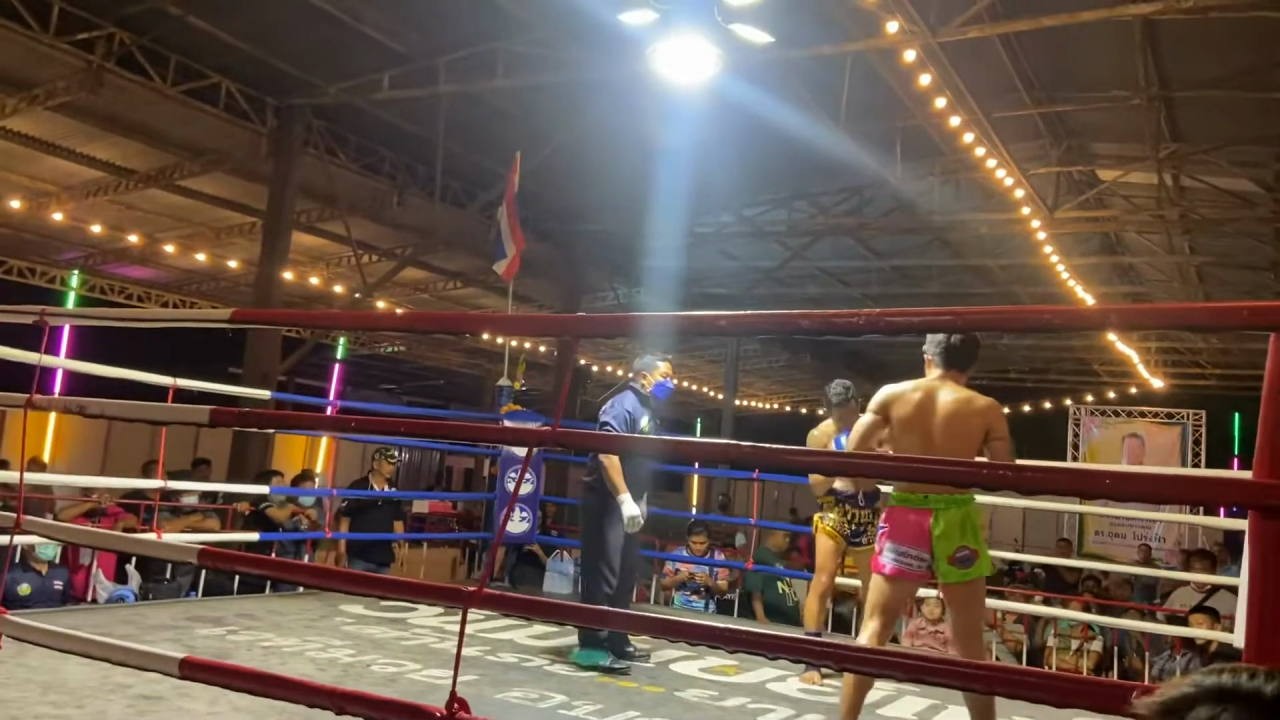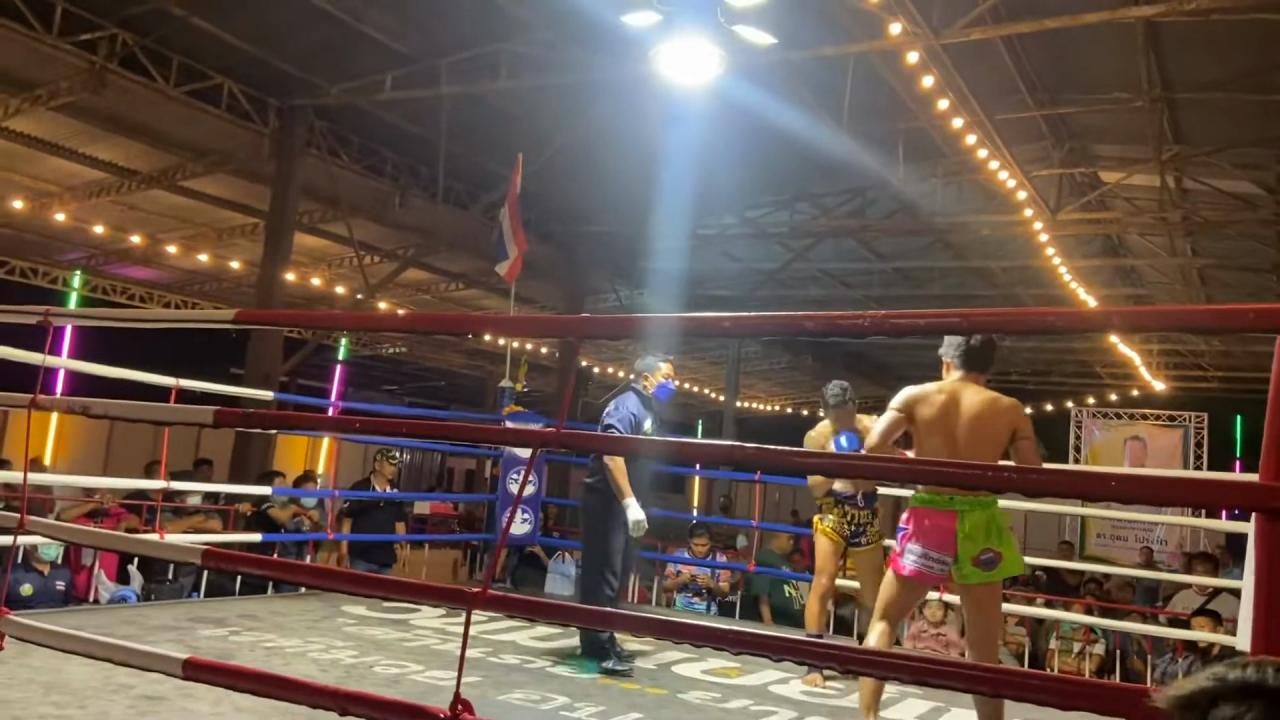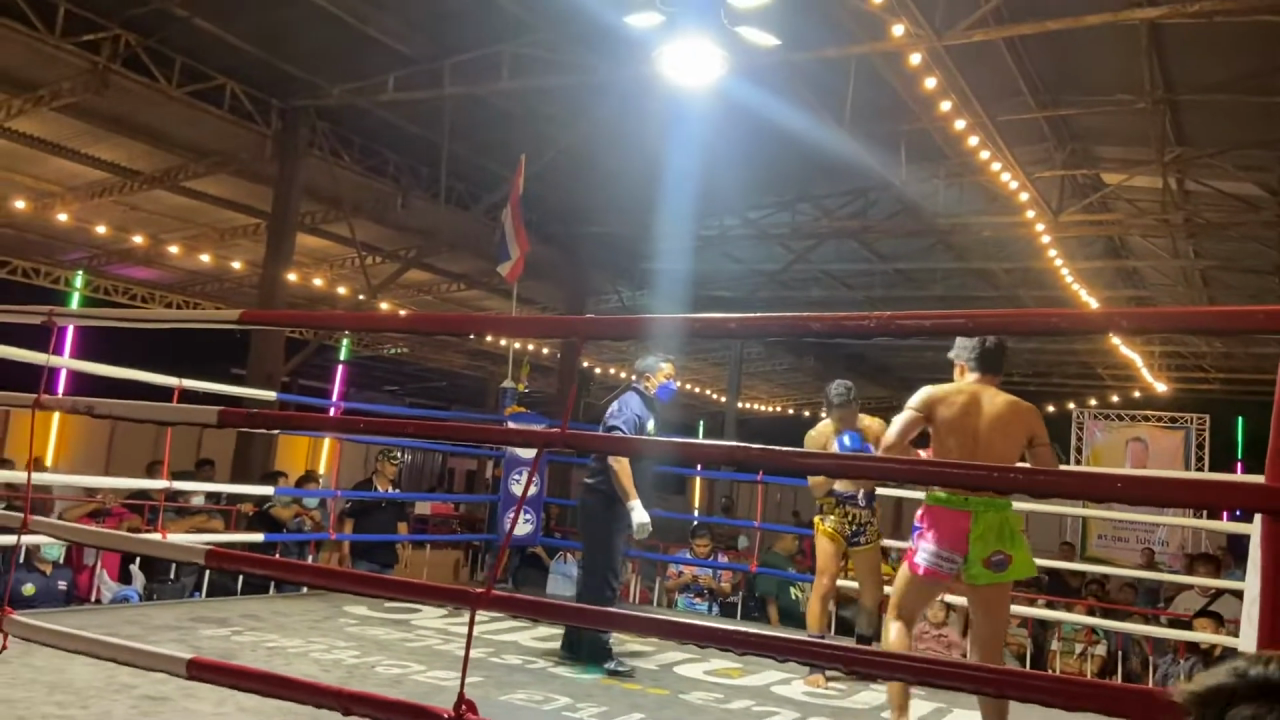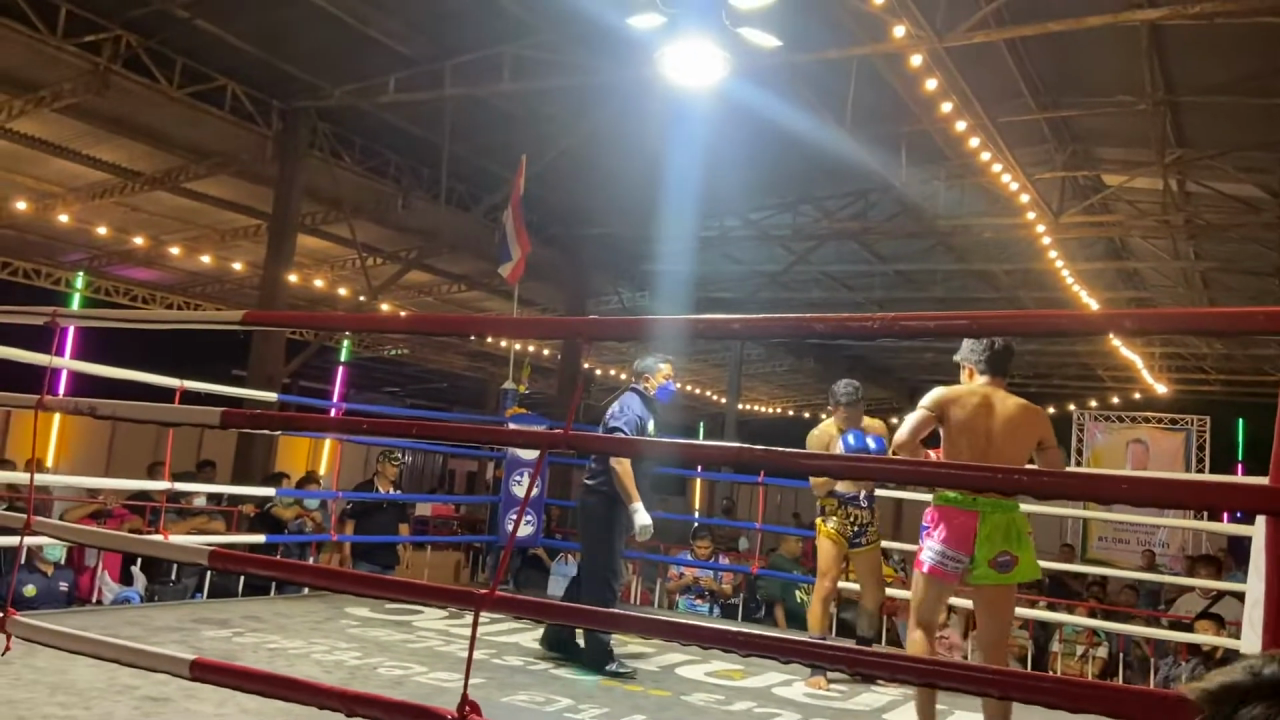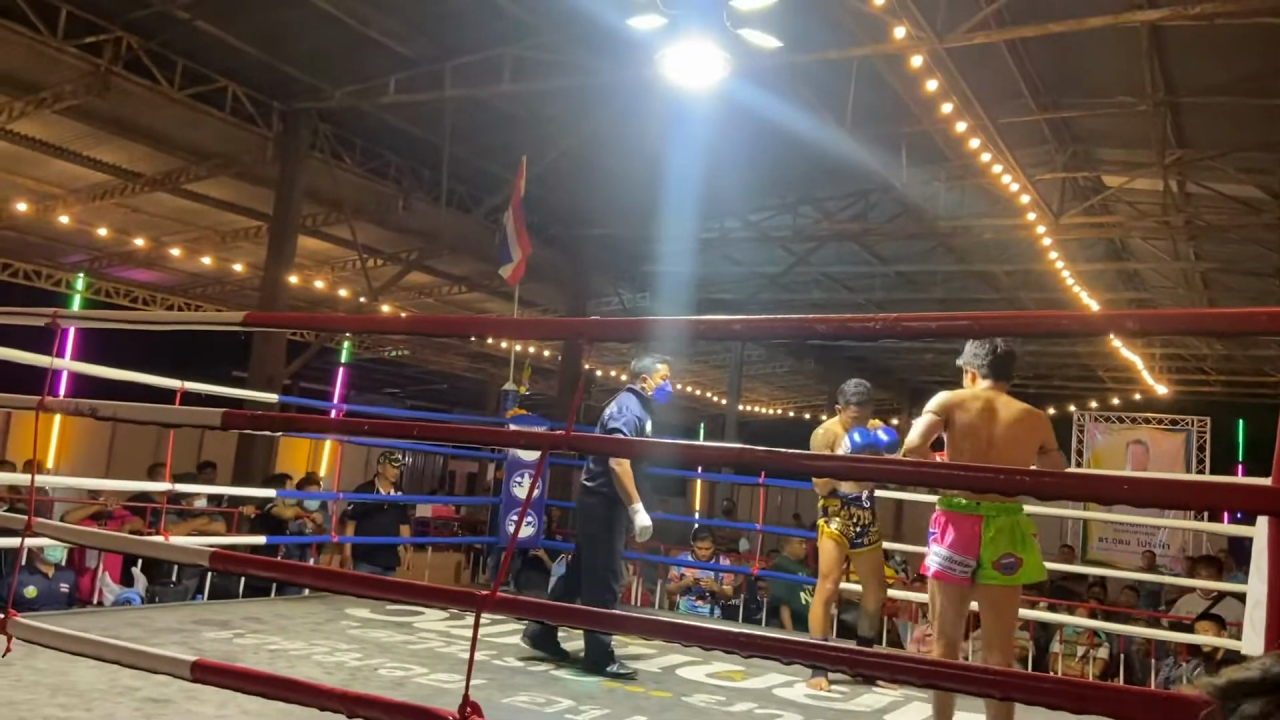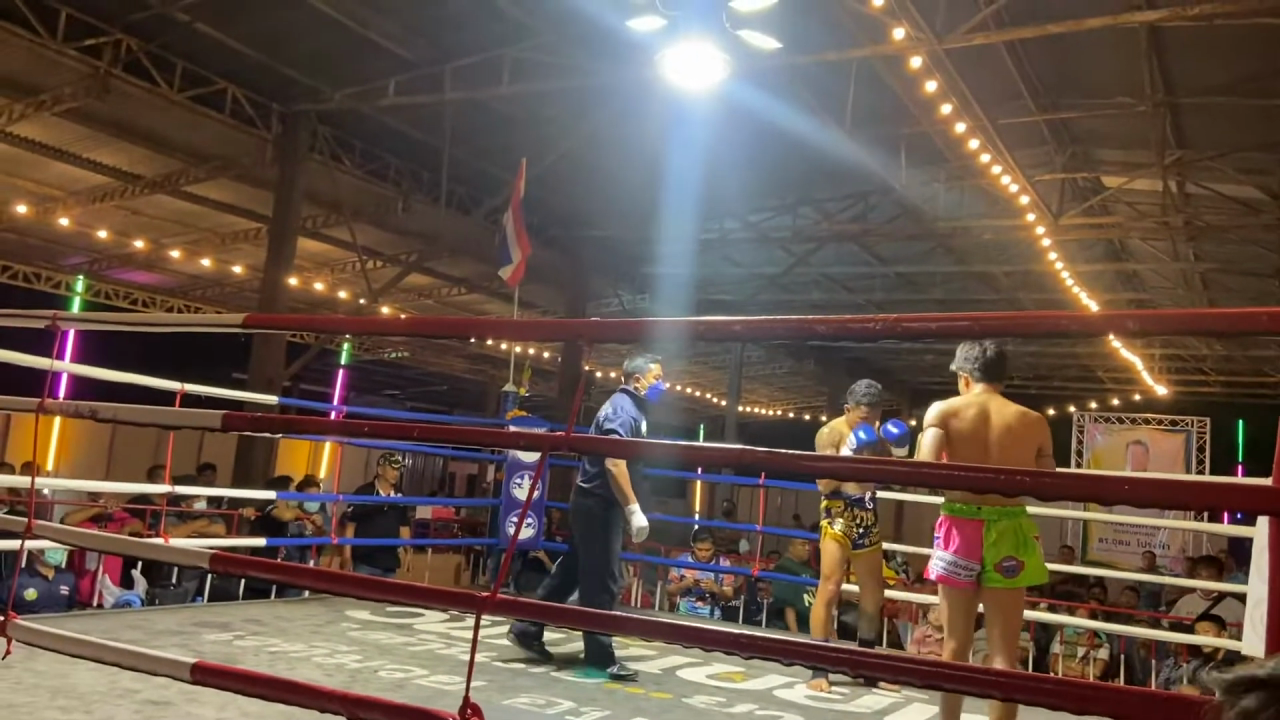
dt=0.1s
person 1, frame 1
left shoulder: (892, 395)
right shoulder: (985, 408)
left elbow: (854, 449)
left hip: (905, 519)
right hip: (957, 523)
left knee: (875, 629)
right knee: (971, 646)
person 1, frame 2
left shoulder: (915, 396)
right shoulder: (1009, 409)
left elbow: (873, 447)
left hip: (928, 520)
right hip: (980, 524)
left knee: (883, 622)
right knee: (983, 649)
person 1, frame 3
left shoulder: (933, 396)
right shoulder: (1026, 413)
left elbow: (890, 446)
left hip: (942, 520)
right hip: (993, 527)
left knee: (899, 616)
right knee: (989, 651)
person 1, frame 4
left shoulder: (945, 397)
right shoulder: (1035, 417)
left elbow: (901, 444)
left hip: (951, 521)
right hip: (1000, 527)
left knee: (921, 623)
right knee: (993, 651)
person 1, frame 5
left shoulder: (947, 402)
right shoulder: (1037, 420)
left elbow: (911, 450)
left hip: (956, 524)
right hip: (1005, 530)
left knee: (947, 640)
right knee: (998, 651)
person 1, frame 6
left shoulder: (945, 411)
right shoulder: (1034, 423)
left elbow: (926, 464)
left hip: (960, 529)
right hip: (1008, 533)
left knee: (957, 643)
right knee: (1004, 652)
person 2, frame 1
left shoulder: (647, 410)
right shoulder: (624, 405)
right elbow: (607, 454)
left wrist: (641, 501)
right wrist: (626, 499)
left hip: (625, 504)
right hip: (606, 501)
left knee: (624, 573)
right knee: (602, 574)
left ankle: (616, 639)
right ankle: (593, 649)
person 2, frame 2
left shoulder: (647, 410)
right shoulder: (627, 407)
right elbow: (612, 457)
left wrist: (634, 503)
right wrist: (631, 503)
left hip: (621, 505)
right hip: (607, 502)
left knee: (615, 574)
right knee: (603, 576)
left ankle: (603, 641)
right ankle: (596, 650)
person 2, frame 3
left shoulder: (643, 408)
right shoulder: (631, 407)
right elbow: (616, 458)
left wrist: (633, 505)
right wrist: (635, 506)
left hip: (611, 502)
right hip: (606, 501)
left knee: (600, 574)
right knee: (605, 577)
left ankle: (578, 639)
right ankle: (596, 652)
person 2, frame 4
left shoulder: (642, 408)
right shoulder: (632, 408)
right elbow: (618, 460)
left wrist: (632, 506)
right wrist: (637, 508)
left hip: (608, 503)
right hip: (606, 502)
left knee: (592, 575)
right knee: (605, 579)
left ankle: (560, 636)
right ankle: (599, 655)
person 2, frame 5
left shoulder: (633, 407)
right shoulder: (630, 409)
right elbow: (618, 461)
left wrist: (631, 507)
right wrist: (637, 509)
left hip: (600, 501)
right hip: (604, 503)
left knee: (581, 571)
right knee: (604, 581)
left ankle: (541, 631)
right ankle: (600, 658)
person 2, frame 6
left shoulder: (627, 407)
right shoulder: (625, 410)
right elbow: (614, 462)
left wrist: (627, 507)
right wrist: (634, 510)
left hip: (594, 502)
right hip: (601, 504)
left knee: (572, 571)
right knee: (603, 582)
left ankle: (527, 628)
right ankle: (600, 657)
person 3, frame 1
right shoulder: (819, 435)
right elbow: (816, 487)
left hip: (868, 511)
right hip: (834, 513)
right knee: (823, 582)
right ankle: (812, 661)
person 3, frame 2
left shoulder: (873, 429)
right shoulder: (816, 436)
right elbow: (815, 488)
left hip: (867, 513)
right hip: (833, 513)
left knee: (872, 590)
right knee: (824, 584)
right ankle: (814, 662)
person 3, frame 3
left shoulder: (875, 428)
right shoulder: (817, 436)
right elbow: (816, 488)
left hip: (866, 513)
right hip: (834, 512)
left knee: (873, 591)
right knee: (825, 585)
right ankle: (816, 664)
person 3, frame 4
left shoulder: (876, 429)
right shoulder: (820, 435)
right elbow: (817, 487)
left hip: (865, 513)
right hip: (835, 512)
left knee: (874, 591)
right knee: (826, 587)
right ankle: (817, 666)
person 3, frame 5
left shoulder: (877, 430)
right shoulder: (824, 434)
right elbow: (820, 486)
right wrist: (844, 458)
left hip: (866, 513)
right hip: (837, 512)
left knee: (876, 592)
right knee: (828, 588)
right ankle: (818, 668)
person 3, frame 6
left shoulder: (878, 434)
right shoulder: (830, 433)
right elbow: (824, 483)
right wrist: (849, 453)
left hip: (868, 514)
right hip: (839, 512)
left knee: (874, 594)
right knee: (830, 590)
right ankle: (818, 669)
